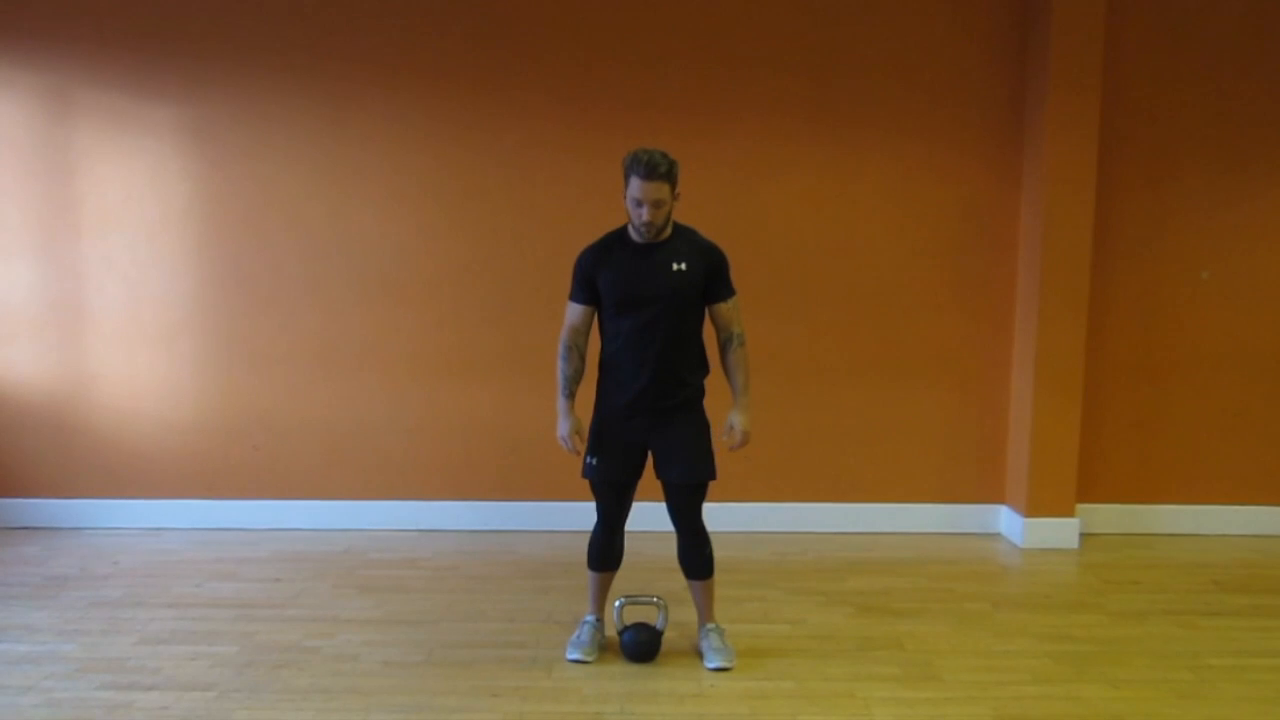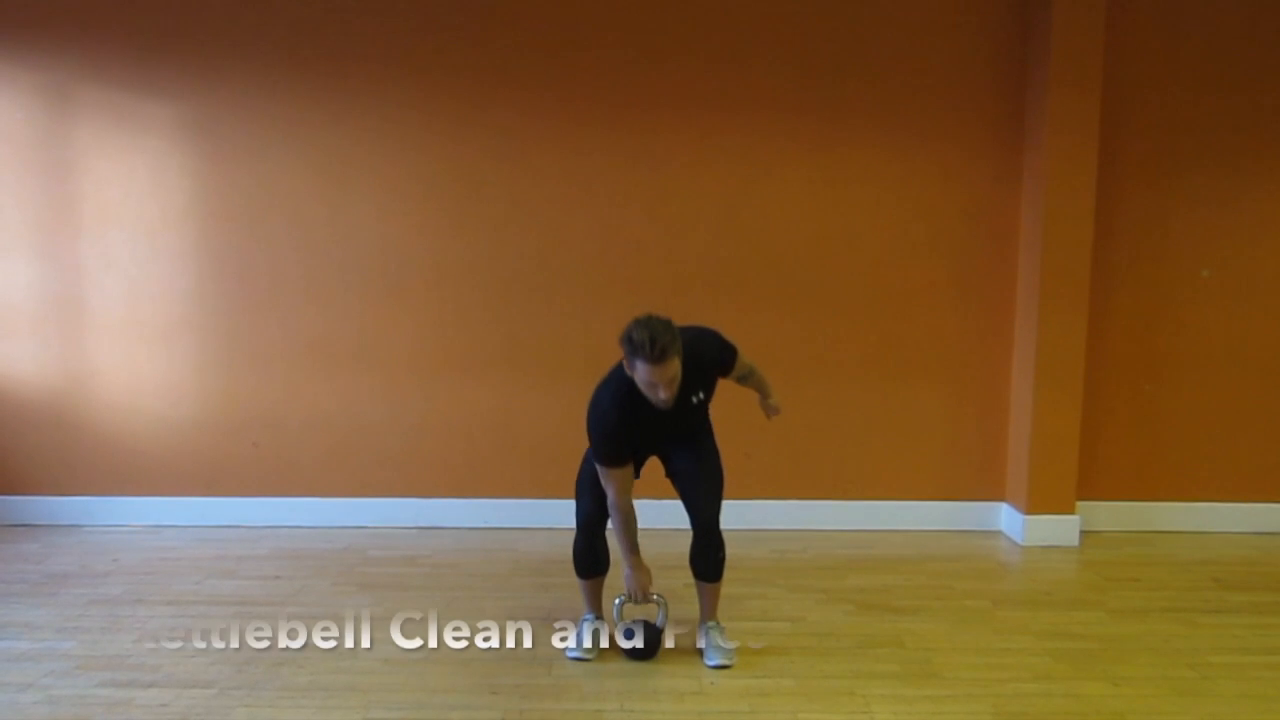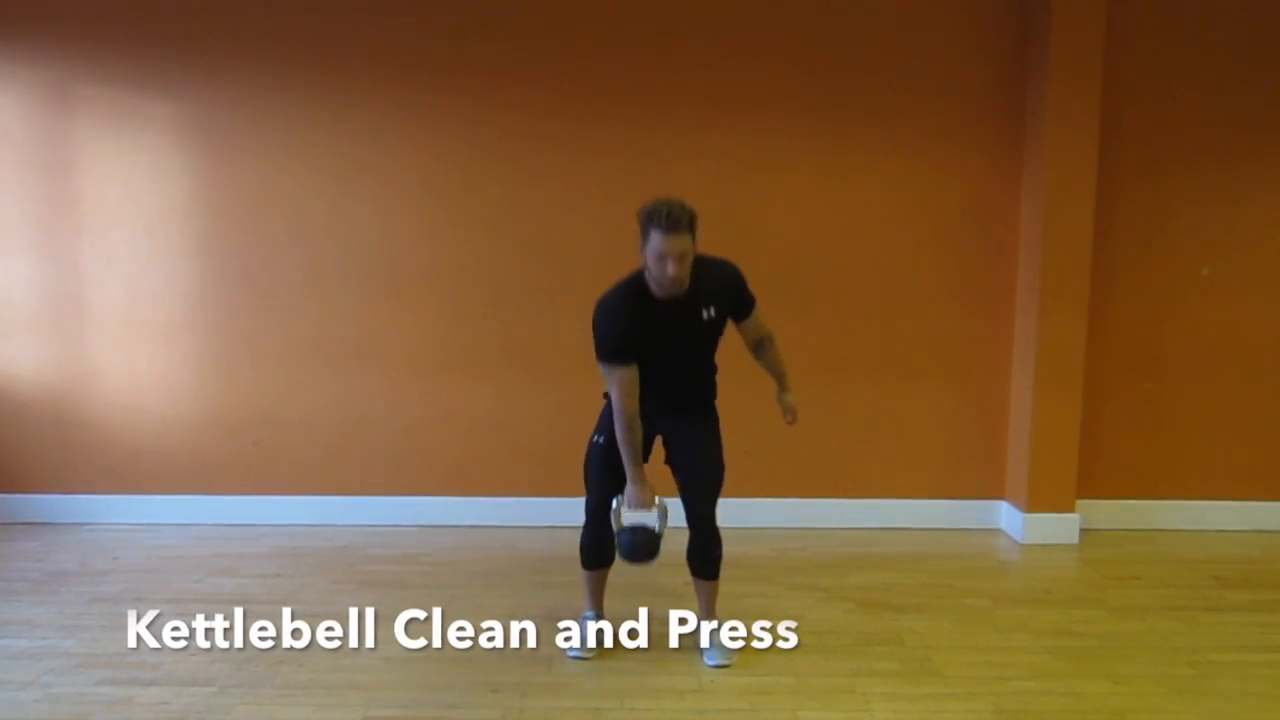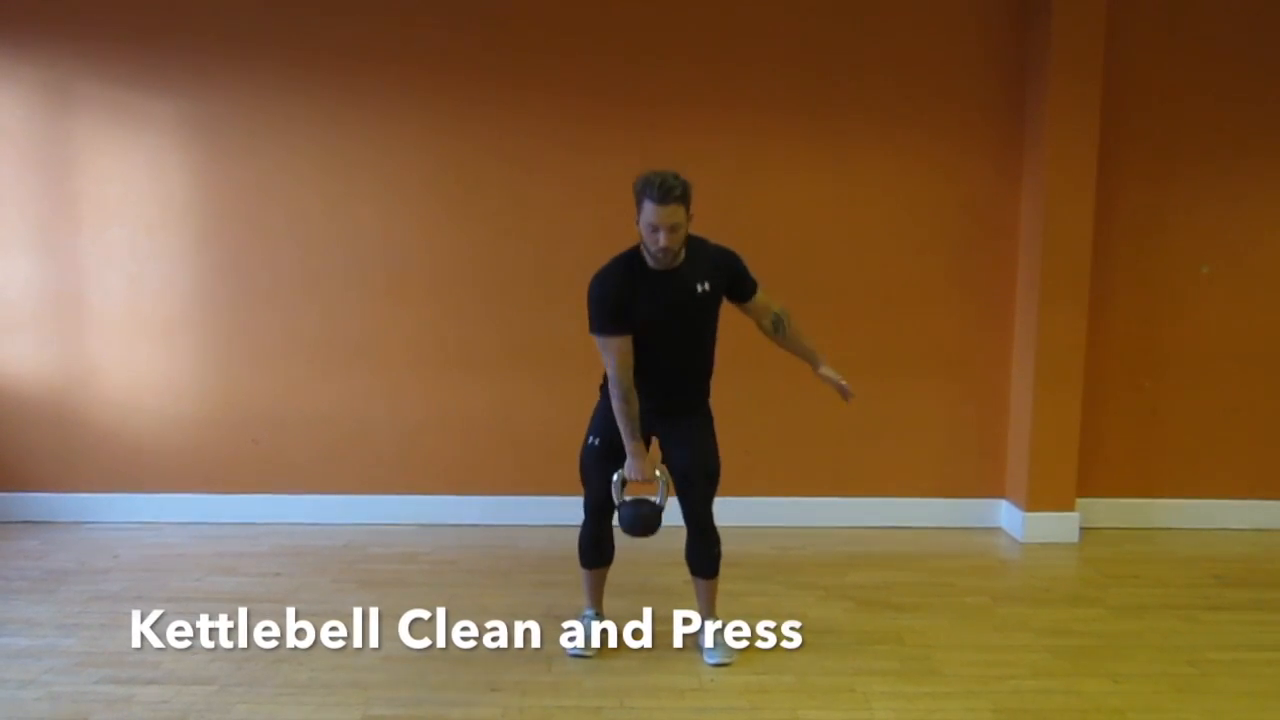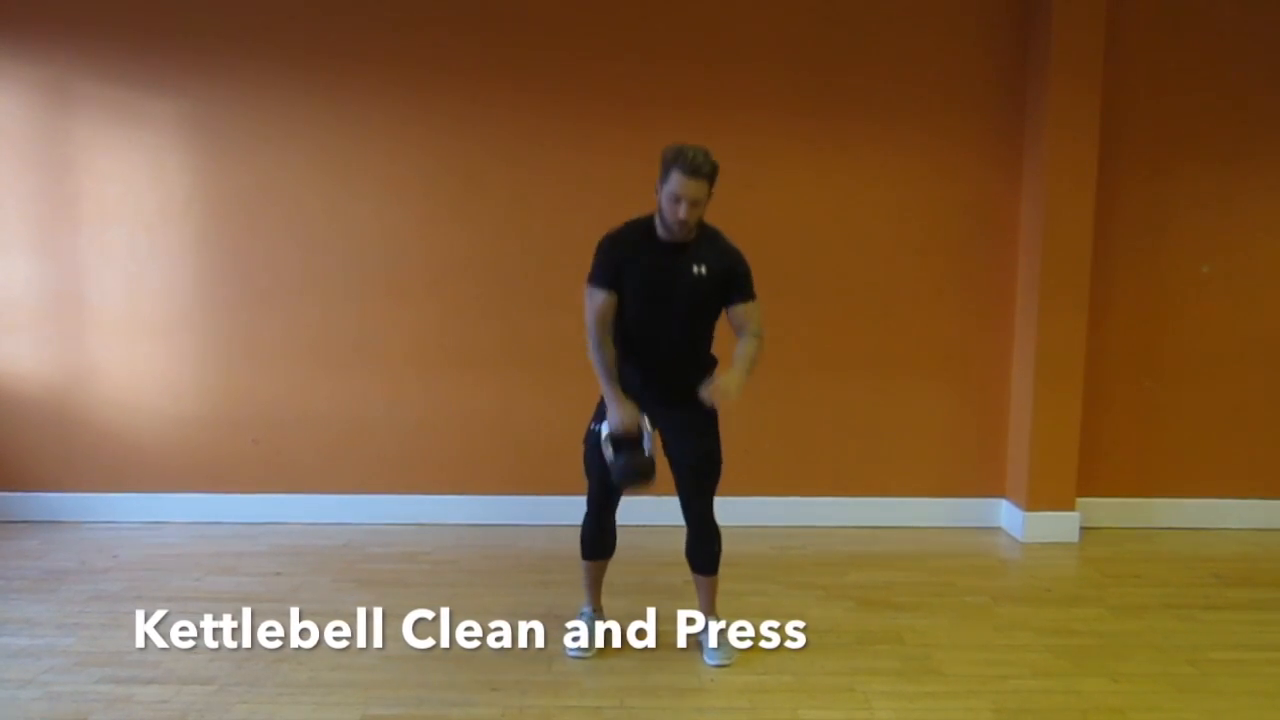
dt=0.7s
person 1, frame 1
left shoulder: (703, 255)
right shoulder: (597, 257)
left elbow: (730, 331)
right elbow: (574, 335)
left wrist: (740, 404)
right wrist: (565, 409)
left hip: (682, 415)
right hip: (616, 415)
left knee: (689, 521)
right knee: (609, 520)
left ankle: (709, 628)
right ankle: (593, 622)
person 1, frame 2
left shoulder: (706, 348)
right shoulder: (609, 406)
left elbow: (742, 369)
right elbow: (619, 497)
left wrist: (765, 395)
right wrist: (633, 564)
left hip: (689, 431)
right hip: (627, 438)
left knee: (707, 518)
right knee: (590, 516)
left ankle: (709, 624)
right ankle: (593, 618)
person 1, frame 3
left shoulder: (722, 279)
right shoulder: (617, 308)
left elbow: (757, 335)
right elbow: (625, 400)
left wrist: (783, 388)
right wrist: (635, 483)
left hip: (693, 408)
right hip: (629, 414)
left knee: (702, 515)
right knee: (599, 509)
left ankle: (709, 625)
right ankle: (592, 616)
person 1, frame 4
left shoulder: (718, 263)
right shoulder: (611, 283)
left elbow: (768, 315)
right elbow: (619, 375)
left wrist: (817, 364)
right wrist: (634, 452)
left hip: (688, 407)
right hip: (625, 408)
left knee: (700, 515)
right knee: (598, 508)
left ankle: (709, 624)
right ankle: (592, 615)
person 1, frame 5
left shoulder: (723, 257)
right shoulder: (619, 245)
left elbow: (749, 331)
right elbow: (597, 323)
left wrist: (736, 374)
right wrist: (614, 398)
left hip: (690, 399)
right hip: (628, 393)
left knee: (699, 511)
right knee: (599, 503)
left ankle: (708, 622)
right ankle: (591, 612)
